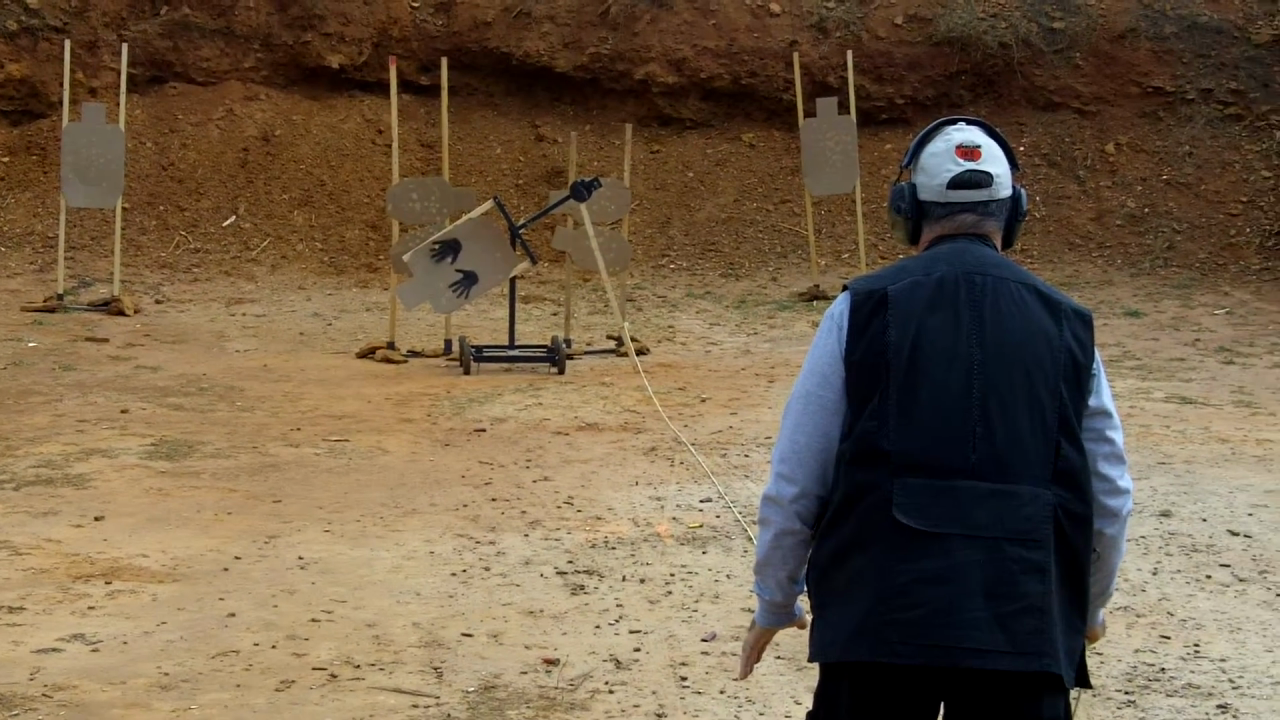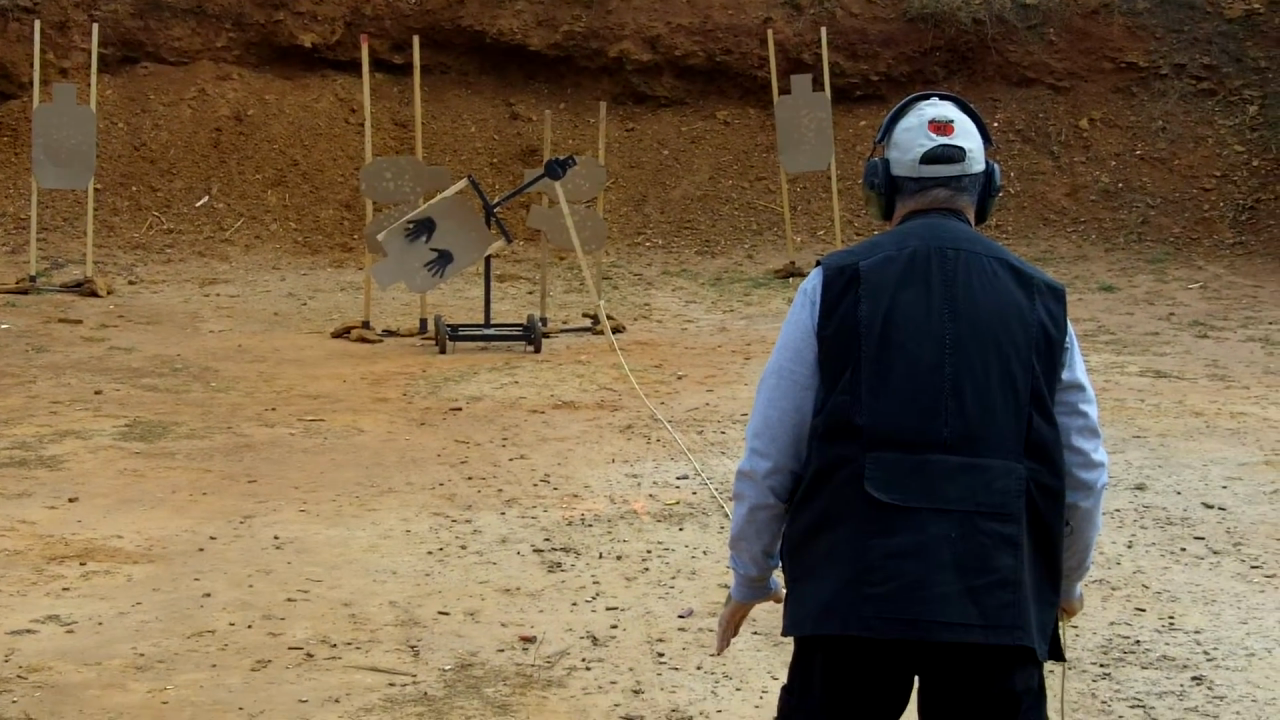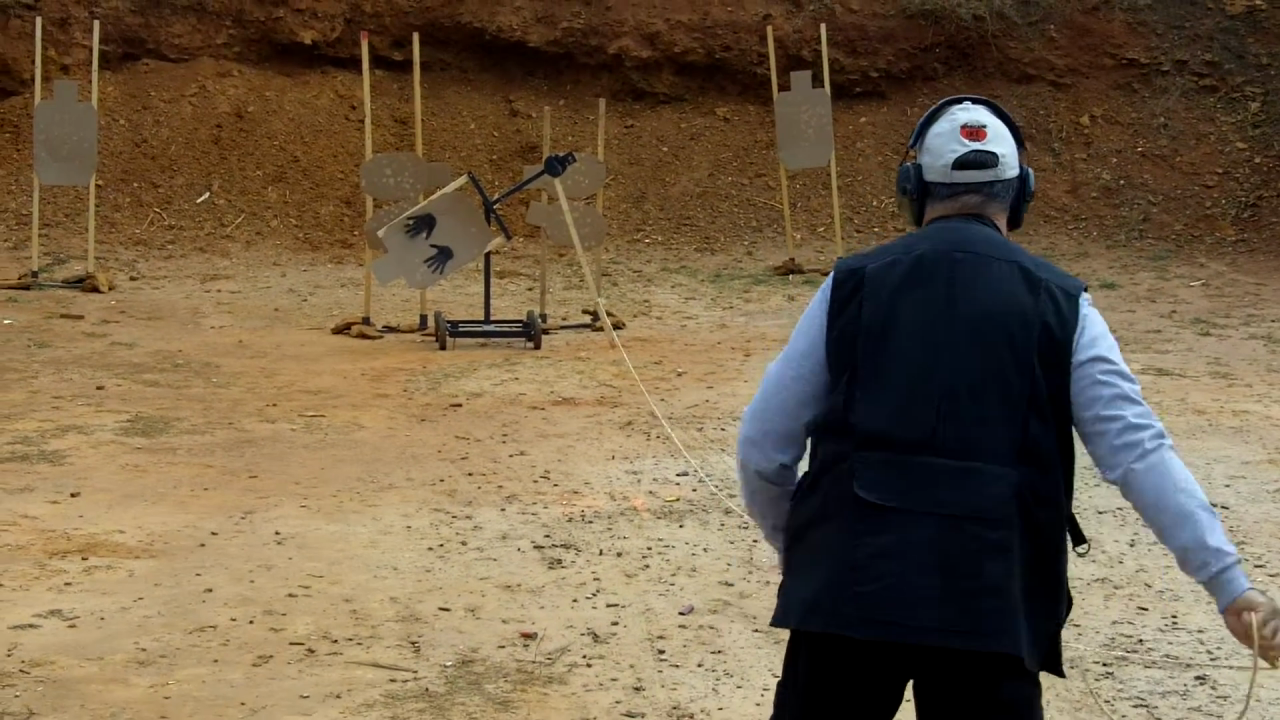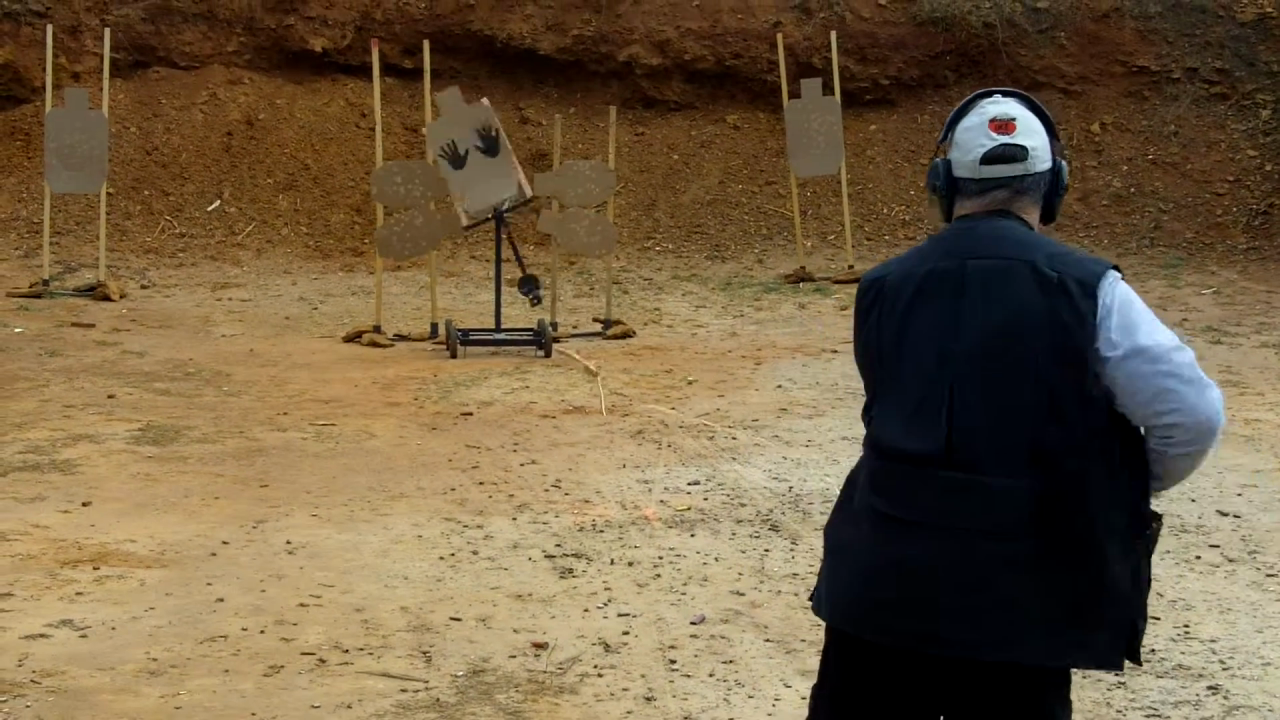
dt=0.5s
person 1, frame 1
left shoulder: (864, 308)
right shoulder: (1066, 324)
left elbow: (795, 485)
right elbow: (1109, 497)
left wrist: (775, 601)
right wrist: (1088, 605)
left hip: (879, 616)
right hip: (1024, 623)
person 1, frame 2
left shoulder: (836, 283)
right shoulder: (1040, 299)
left elbow: (768, 458)
right elbow: (1083, 469)
left wrist: (750, 576)
right wrist: (1066, 579)
left hip: (855, 586)
right hip: (996, 592)
person 1, frame 3
left shoulder: (855, 285)
right shoulder: (1060, 303)
left elbow: (762, 442)
right elbow: (1138, 448)
left wrist: (796, 549)
right wrist: (1228, 580)
left hip: (856, 585)
right hip: (988, 595)
person 1, frame 4
left shoulder: (884, 289)
right shoulder: (1087, 288)
right elbow: (1191, 412)
right wrist: (1132, 480)
left hip: (884, 580)
right hip: (1020, 593)
